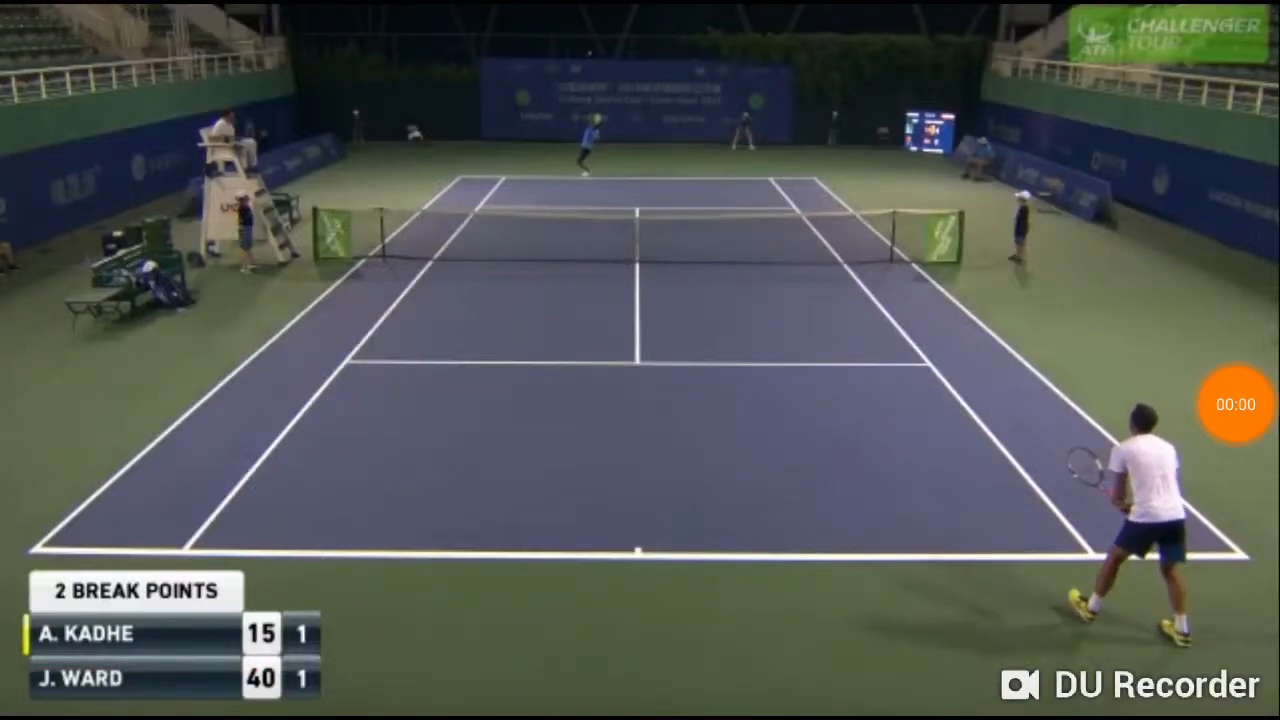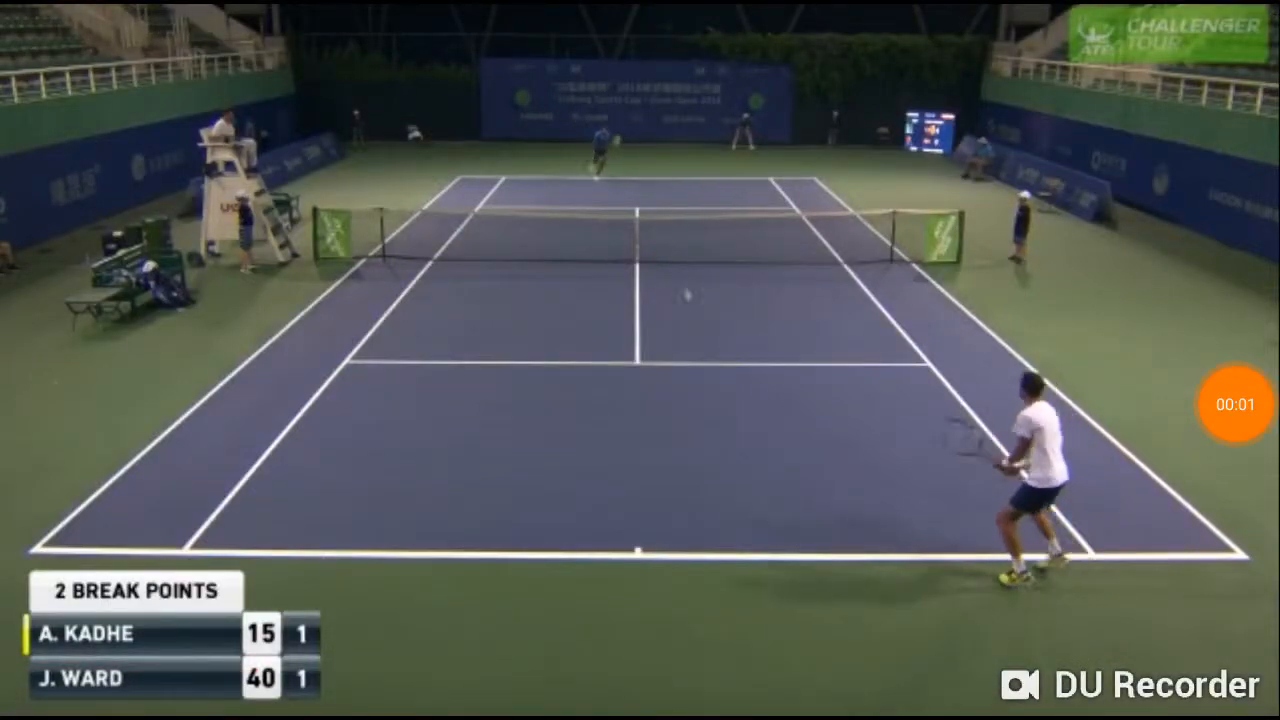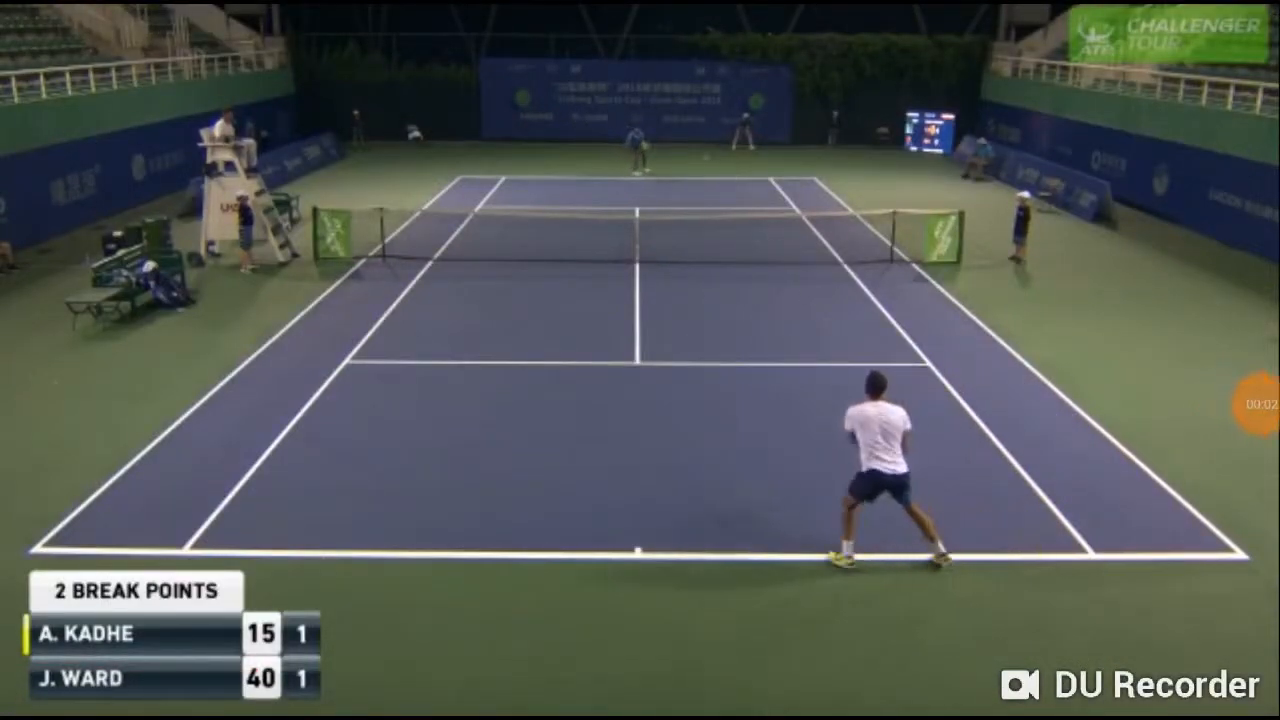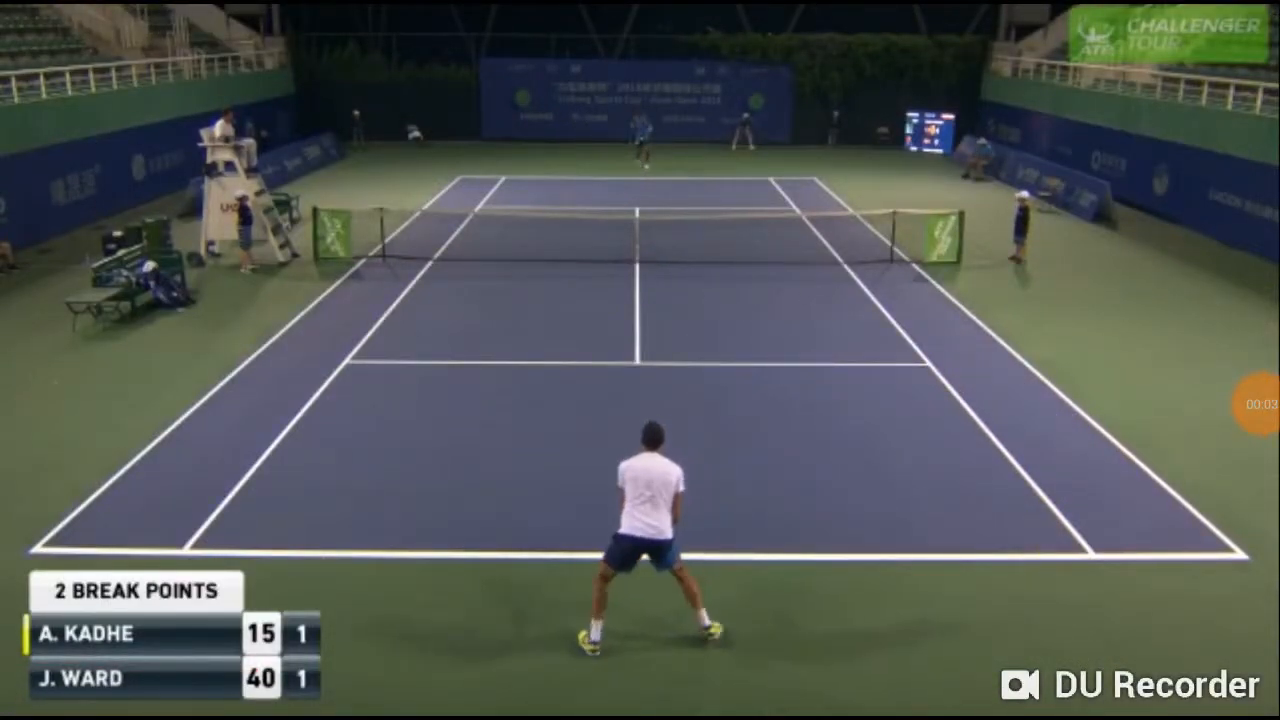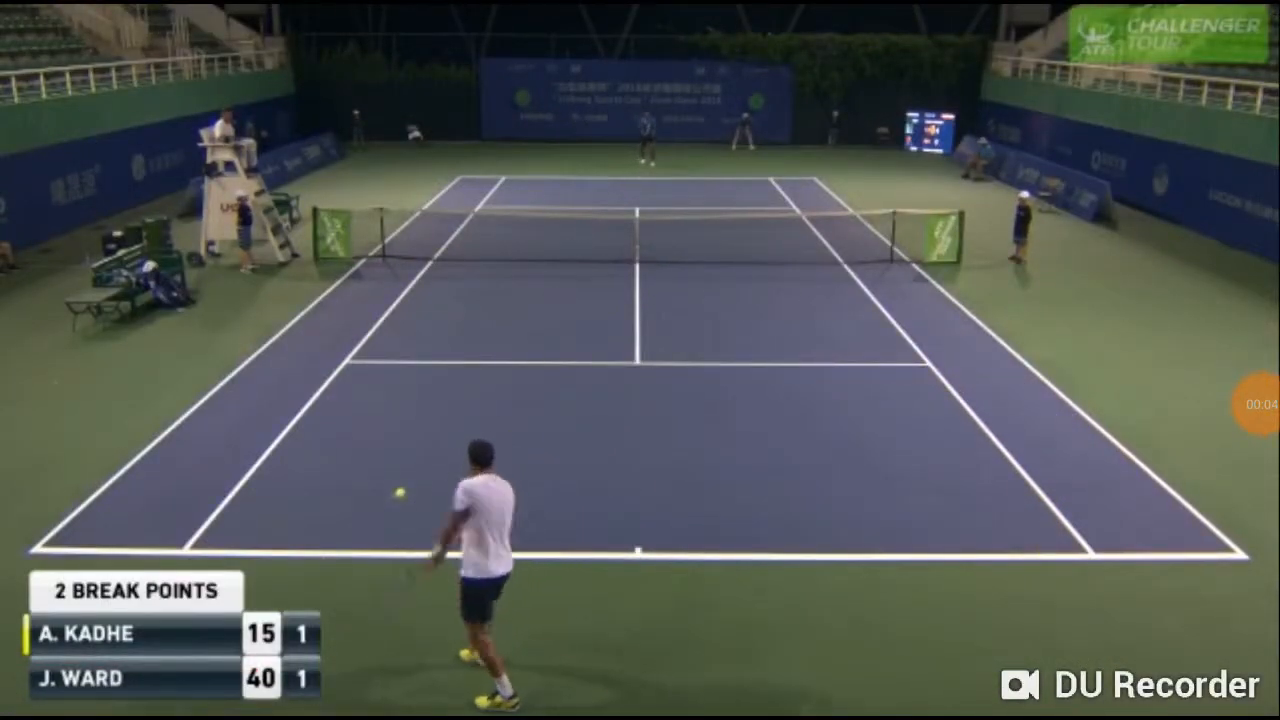
dt=1s
person 1, frame 1
left shoulder: (1122, 450)
right shoulder: (1168, 448)
left elbow: (1118, 494)
left wrist: (1120, 503)
left hip: (1145, 518)
right hip: (1176, 516)
left knee: (1113, 560)
right knee: (1170, 570)
left ankle: (1091, 607)
right ankle: (1181, 629)
person 1, frame 2
left shoulder: (1026, 416)
right shoulder: (1047, 409)
left elbow: (1020, 451)
left wrist: (1006, 463)
right wrist: (1017, 466)
left hip: (1043, 481)
right hip: (1056, 476)
left knee: (1005, 519)
right knee: (1036, 510)
left ankle: (1020, 572)
right ankle: (1057, 552)
person 1, frame 3
left shoulder: (854, 413)
right shoulder: (899, 413)
right elbow: (905, 448)
left hip: (872, 472)
right hip: (899, 471)
left knee: (848, 506)
right knee: (911, 509)
left ankle: (846, 555)
right ankle: (940, 552)
person 1, frame 4
left shoulder: (626, 466)
right shoulder: (674, 470)
right elbow: (675, 515)
left hip: (629, 534)
right hip: (661, 536)
left knee: (602, 578)
right knee: (682, 574)
left ankle: (594, 638)
right ankle: (706, 624)
person 1, frame 5
left shoulder: (469, 487)
right shoulder: (505, 488)
left elbow: (452, 527)
left wrist: (438, 552)
left hip: (479, 573)
right hip: (503, 566)
left knee: (477, 633)
right knee: (480, 612)
left ankle: (506, 694)
right ankle: (482, 652)
